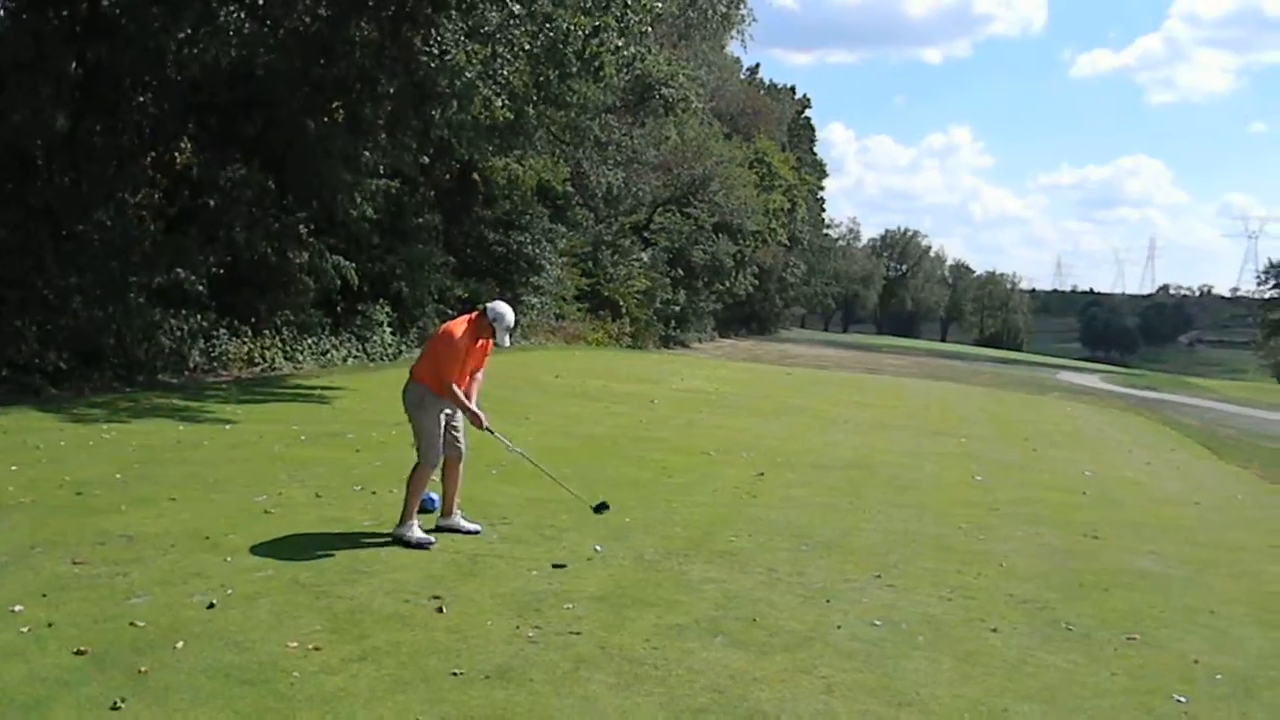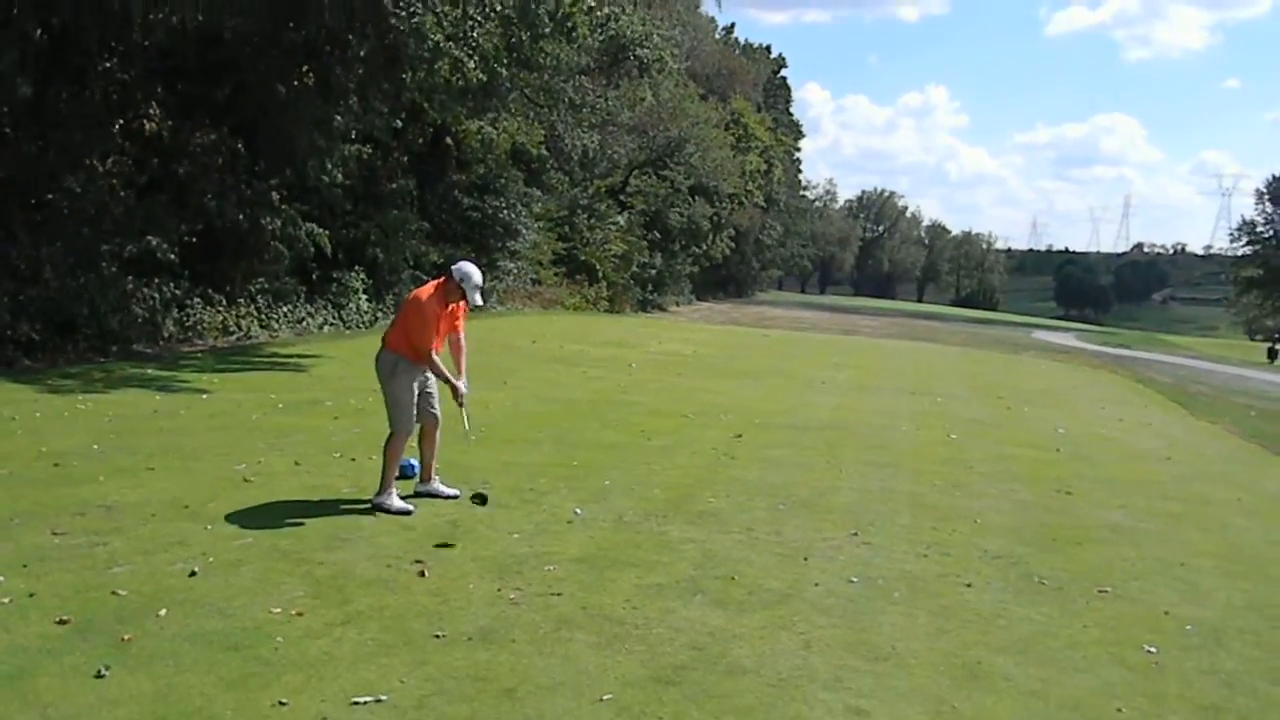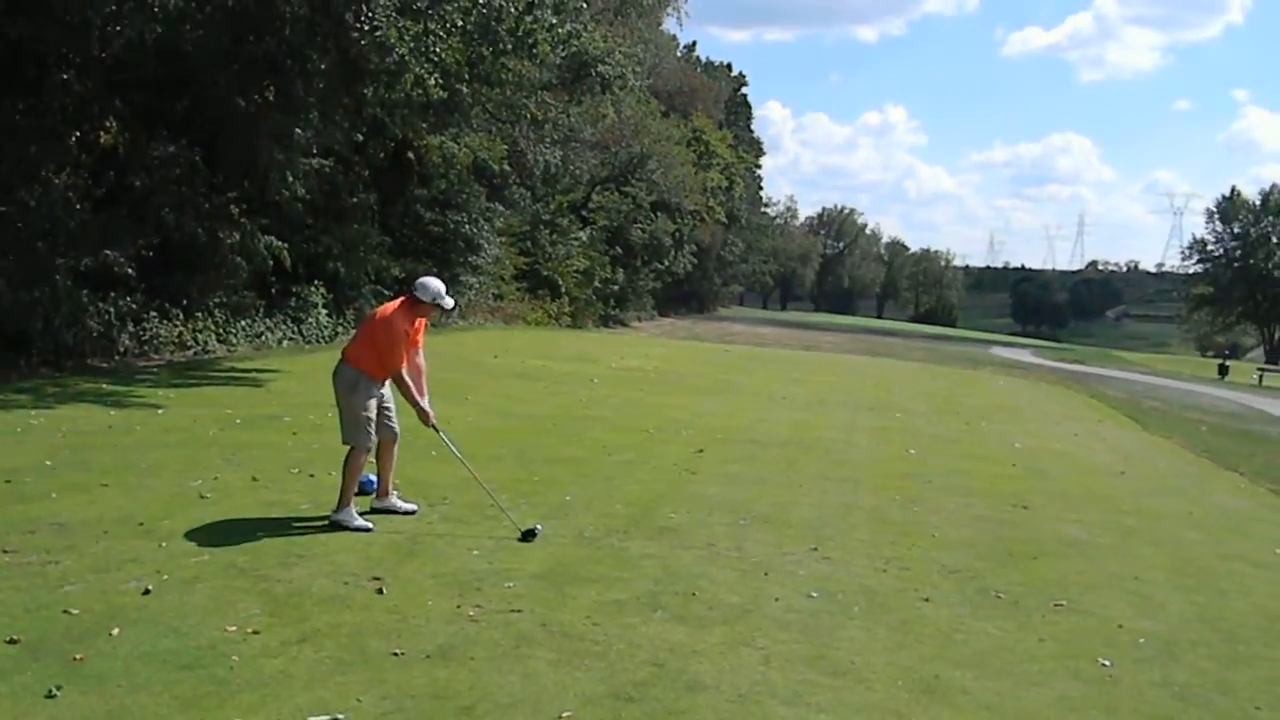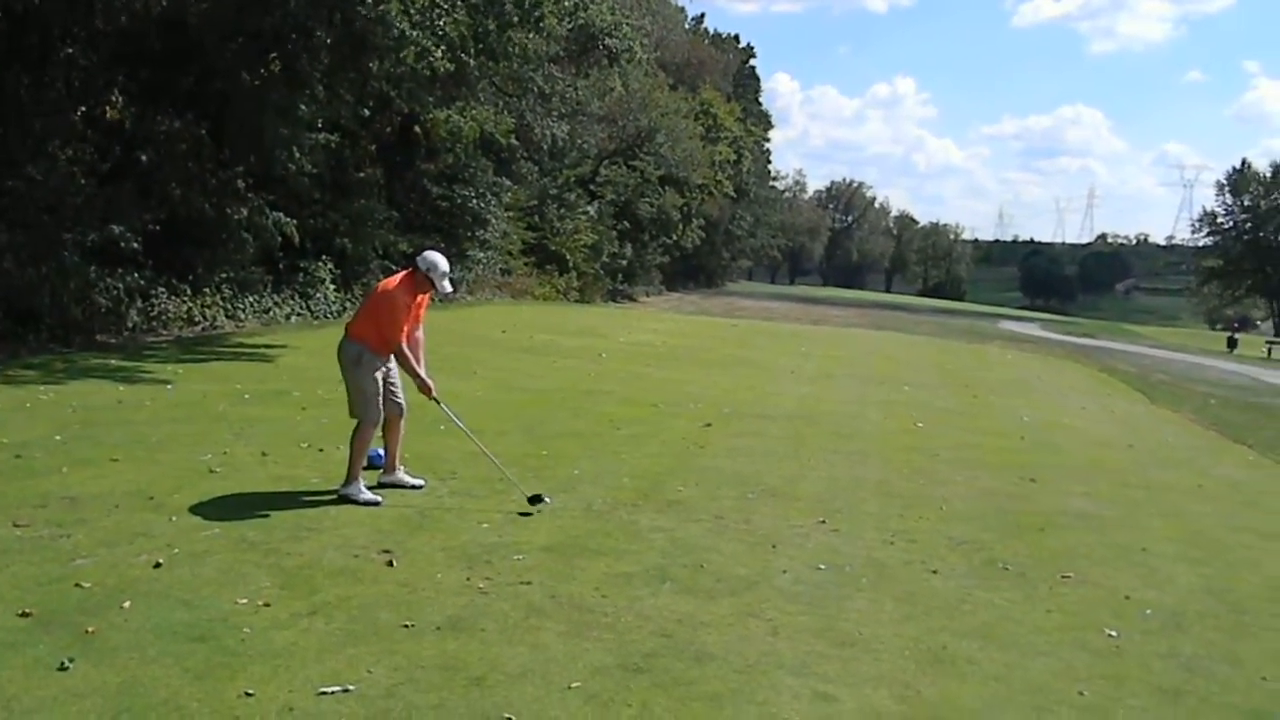
dt=1s
person 1, frame 1
left shoulder: (484, 337)
right shoulder: (455, 336)
left elbow: (476, 371)
right elbow: (448, 384)
left wrist: (472, 405)
right wrist: (471, 411)
left hip: (448, 397)
right hip: (425, 395)
left knee: (455, 455)
right knee: (430, 459)
left ankle: (449, 516)
right ankle: (406, 524)
person 1, frame 2
left shoulder: (456, 301)
right shoulder: (424, 302)
left elbow: (457, 338)
right elbow: (428, 353)
left wrist: (461, 377)
right wrist: (451, 383)
left hip: (422, 364)
right hip: (398, 362)
left knee: (432, 421)
right knee: (402, 427)
left ankle: (427, 481)
right ankle: (385, 493)
person 1, frame 3
left shoulder: (418, 316)
right shoulder: (393, 321)
left elbow: (416, 356)
right elbow: (399, 374)
left wrist: (424, 399)
right wrist: (419, 407)
left hip: (377, 378)
right hip: (355, 378)
left knee: (390, 435)
right knee: (363, 443)
left ankle: (384, 497)
right ankle: (343, 510)
person 1, frame 4
left shoulder: (421, 290)
right shoulder: (394, 294)
left elbow: (415, 331)
right elbow: (399, 346)
left wrist: (421, 371)
right wrist: (419, 379)
left hip: (382, 353)
right hip: (360, 353)
left knee: (396, 411)
right knee: (371, 417)
left ankle: (392, 471)
right ankle: (352, 484)
